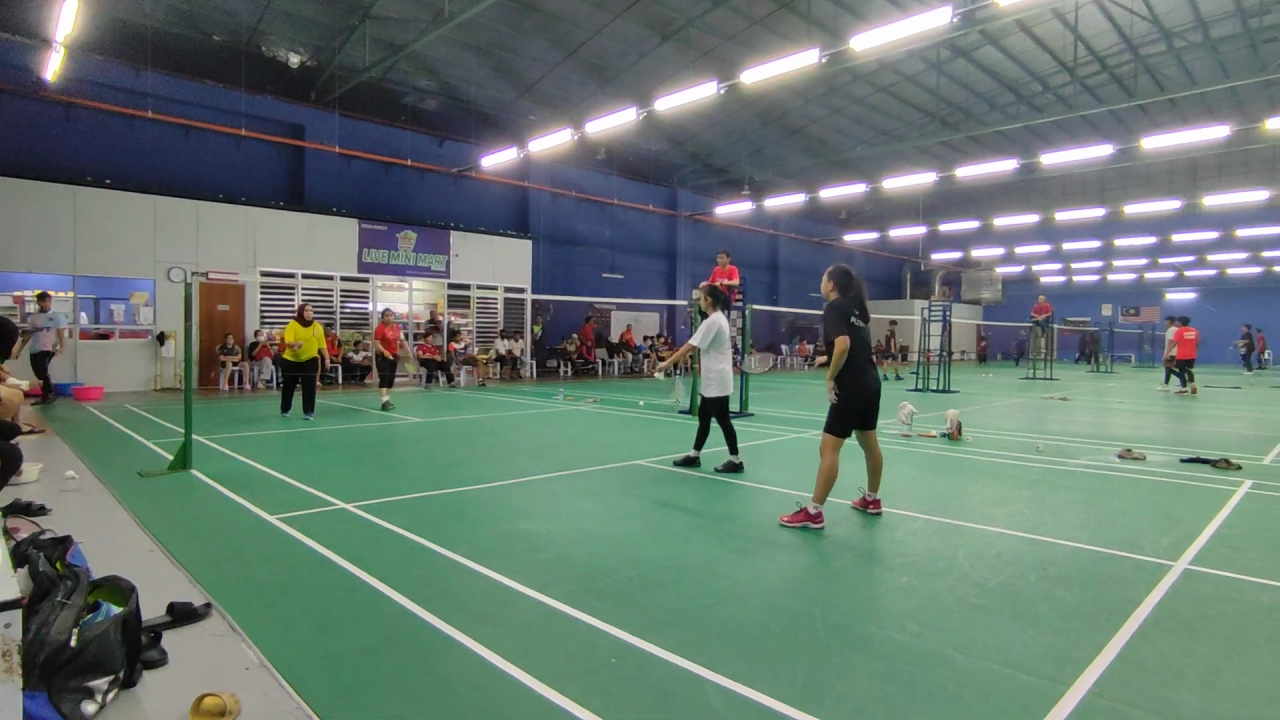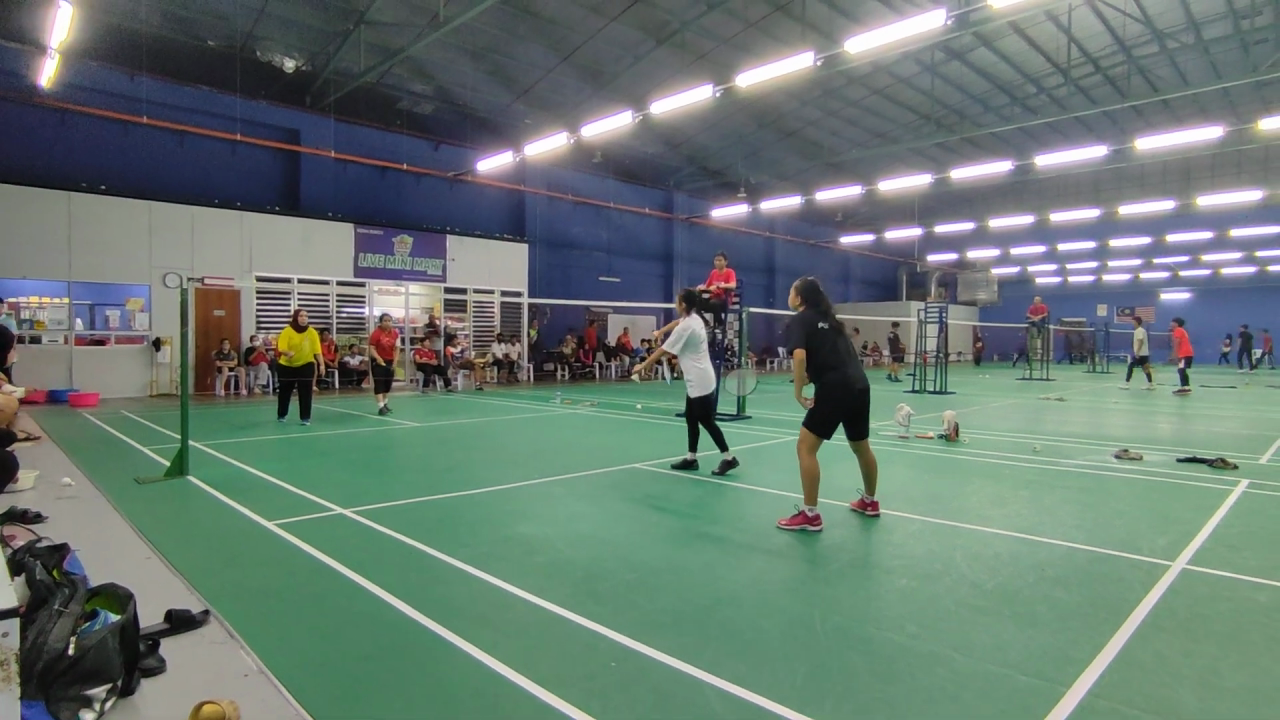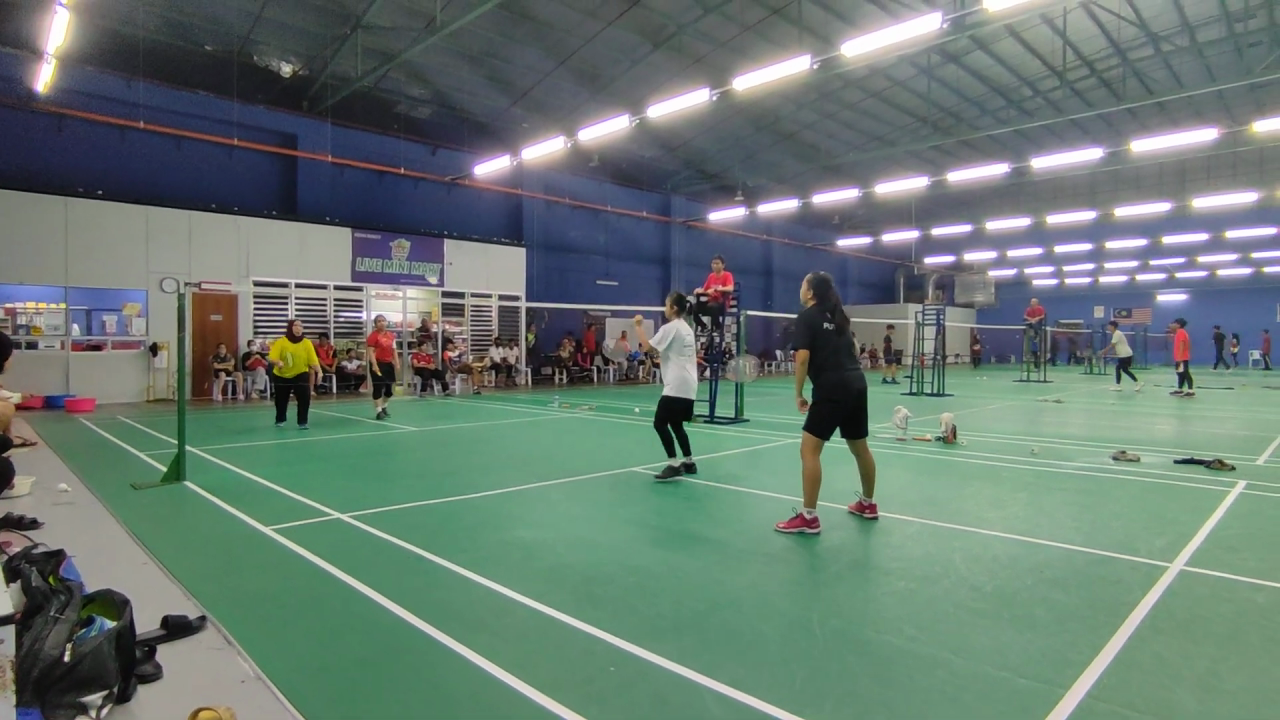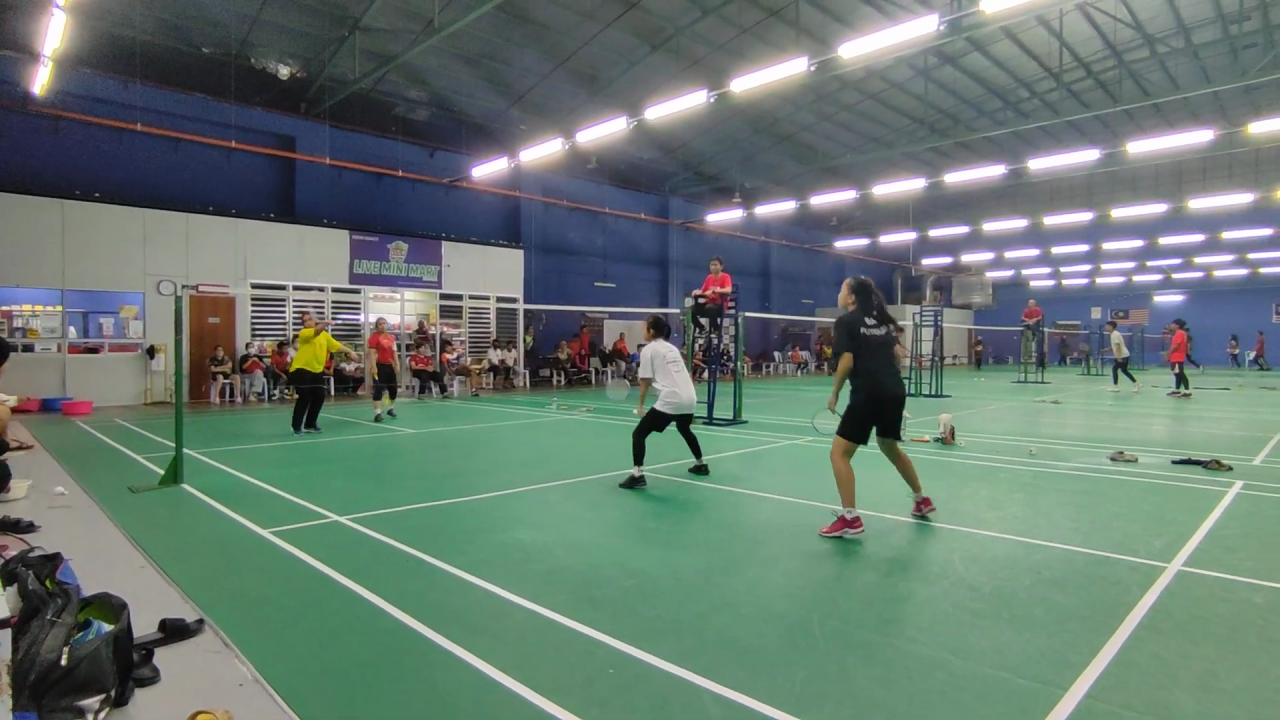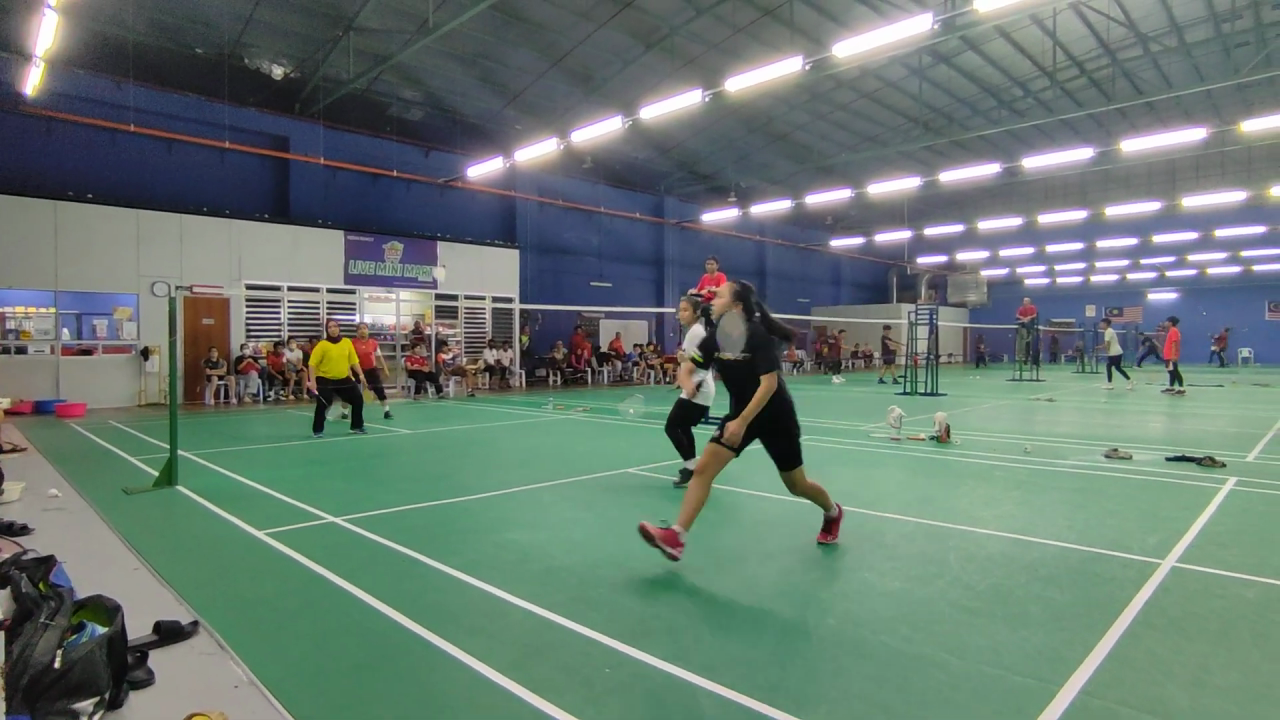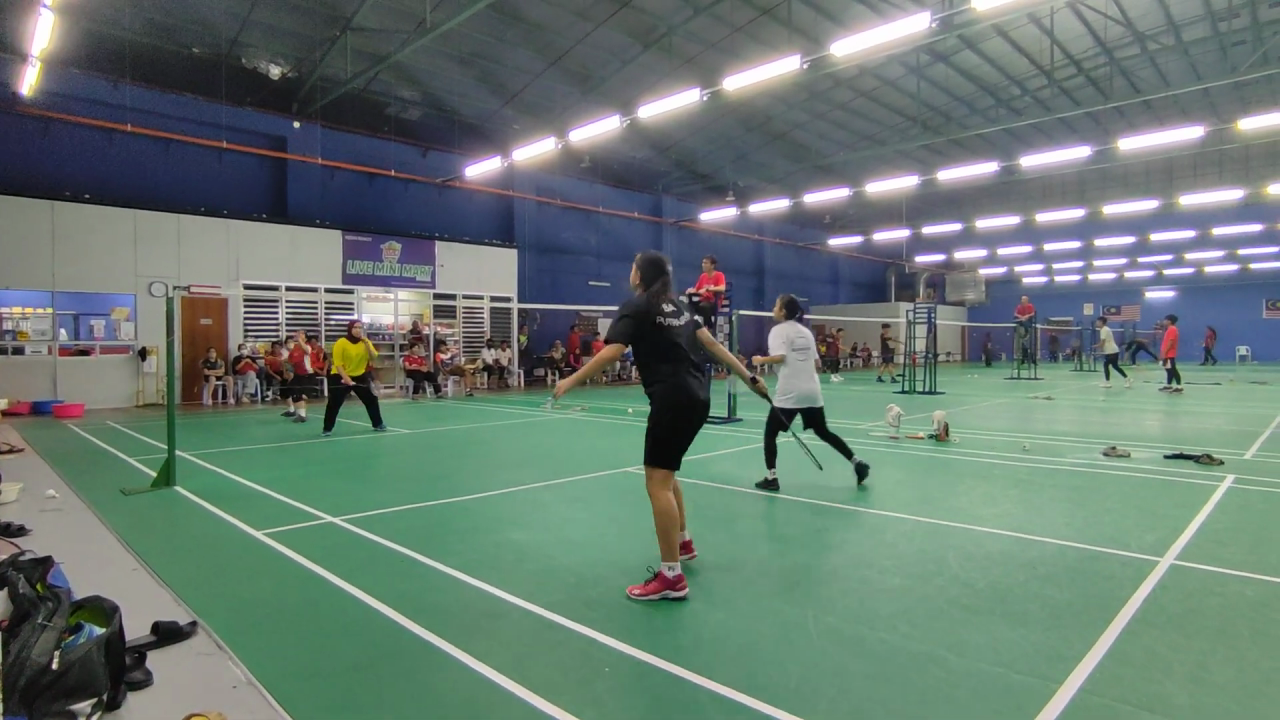
dt=0.7s
person 1, frame 1
left shoulder: (834, 307)
right shoulder: (856, 308)
left elbow: (842, 345)
left wrist: (830, 378)
right wrist: (829, 360)
left hip: (852, 387)
right hip: (871, 384)
left knee: (829, 448)
right knee: (869, 442)
left ankle: (813, 512)
right ankle: (872, 499)
person 1, frame 2
left shoulder: (800, 319)
right shoulder: (828, 319)
left elbow: (800, 356)
left wrist: (798, 392)
right wrist: (811, 375)
left hip: (834, 389)
right hip: (859, 386)
left knee: (806, 447)
right knee: (861, 447)
left ankle: (810, 515)
right ankle: (870, 501)
person 1, frame 3
left shoulder: (807, 317)
right shoulder: (838, 316)
left elbow: (803, 358)
left wrist: (799, 393)
left hip: (831, 390)
right hip: (857, 385)
left knee: (809, 450)
right knee: (860, 447)
left ankle: (808, 517)
right ankle: (868, 504)
person 1, frame 4
left shoulder: (846, 321)
right shoulder: (879, 320)
left elbow: (847, 361)
right elbow: (897, 354)
left wrist: (834, 393)
left hip: (869, 394)
right hip: (895, 391)
left knee: (839, 453)
right knee: (890, 449)
left ankle: (850, 518)
right ankle: (921, 500)
person 1, frame 5
left shoulder: (758, 335)
right shoulder: (716, 339)
left elbow: (769, 384)
left wrist: (741, 422)
left hip: (774, 415)
right hip: (741, 415)
left knee: (795, 484)
right knee: (704, 467)
left ankle: (832, 514)
right ankle: (675, 536)
person 1, frame 6
left shoulder: (634, 308)
right shoulder: (678, 306)
left elbow: (610, 354)
right elbow: (712, 345)
left wrist: (572, 381)
right wrist: (748, 378)
left hip: (672, 400)
right hip: (695, 396)
left knee: (658, 483)
right knee: (657, 469)
left ankle: (671, 576)
right ankle: (683, 541)
person 2, frame 1
left shoulder: (712, 322)
right shoulder: (718, 318)
left elbow: (691, 346)
left wrist: (667, 363)
right wrist: (685, 352)
left hip: (717, 381)
right hip: (712, 380)
left knee: (722, 419)
right knee: (704, 418)
left ankle: (735, 460)
right ankle: (694, 455)
person 2, frame 2
left shoulder: (685, 328)
right shoulder: (695, 319)
left elbow: (663, 351)
right elbow: (678, 321)
left wrist: (642, 366)
left hip: (699, 381)
right hip: (696, 380)
left knee: (706, 420)
right knee: (691, 419)
left ankle: (728, 458)
right ankle: (691, 458)
person 2, frame 3
left shoulder: (670, 327)
right shoulder: (686, 328)
left elbow: (648, 345)
left wrist: (638, 326)
left hip: (677, 385)
right hip: (688, 384)
left knee: (659, 423)
right knee: (676, 424)
left ankle: (674, 464)
right ankle: (688, 462)
person 2, frame 4
left shoulder: (648, 349)
right shoulder: (671, 347)
left elbow: (645, 381)
left wrist: (641, 405)
left hip: (671, 400)
right hip: (689, 398)
left knee: (639, 433)
right knee: (684, 430)
left ankle: (638, 475)
right ankle: (701, 464)
person 2, frame 5
left shoulder: (696, 332)
right shoulder: (694, 331)
left wrist: (685, 358)
right wrist: (682, 377)
left hip: (695, 391)
right hip: (701, 391)
left knee: (671, 427)
right knee: (684, 428)
left ankle: (691, 467)
right ankle: (692, 466)
person 2, frame 6
left shoulder: (778, 331)
right shoulder: (806, 332)
left elbow: (780, 357)
right elbow: (816, 363)
left wrist: (761, 360)
left hip: (789, 394)
right hip: (812, 393)
left knee: (770, 434)
right knee: (823, 432)
left ankle: (771, 479)
right ankle: (856, 463)
